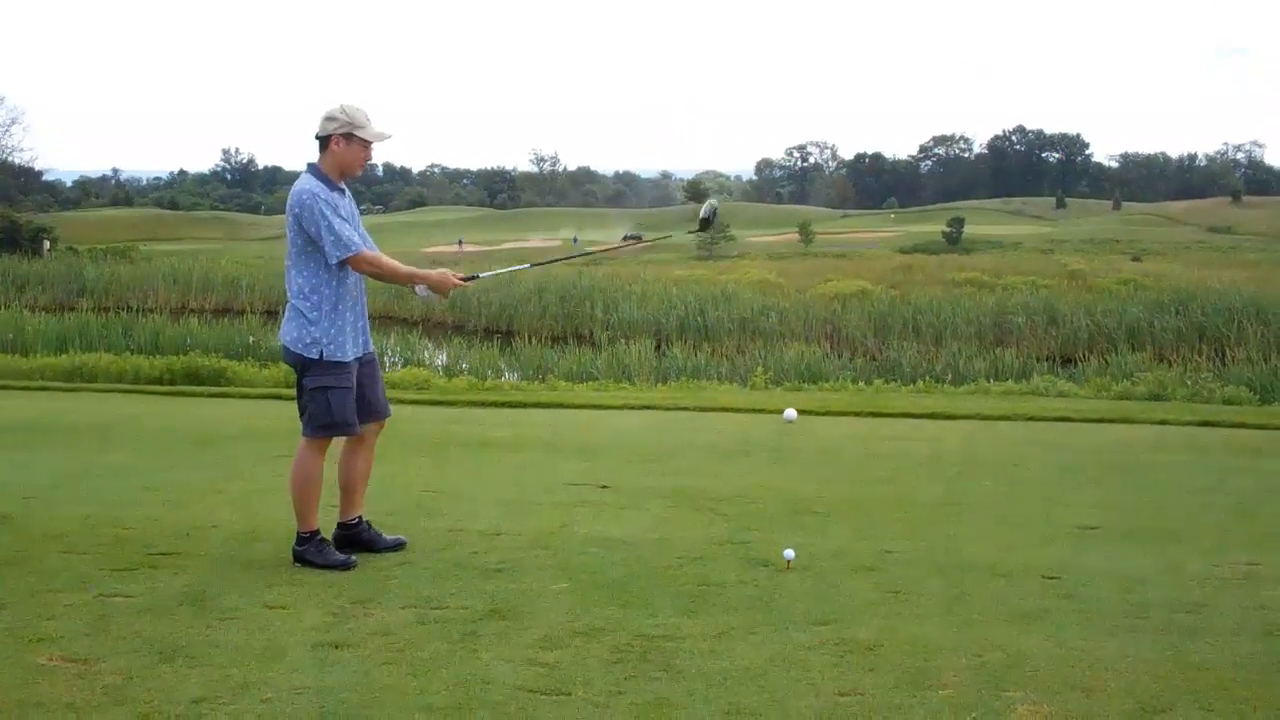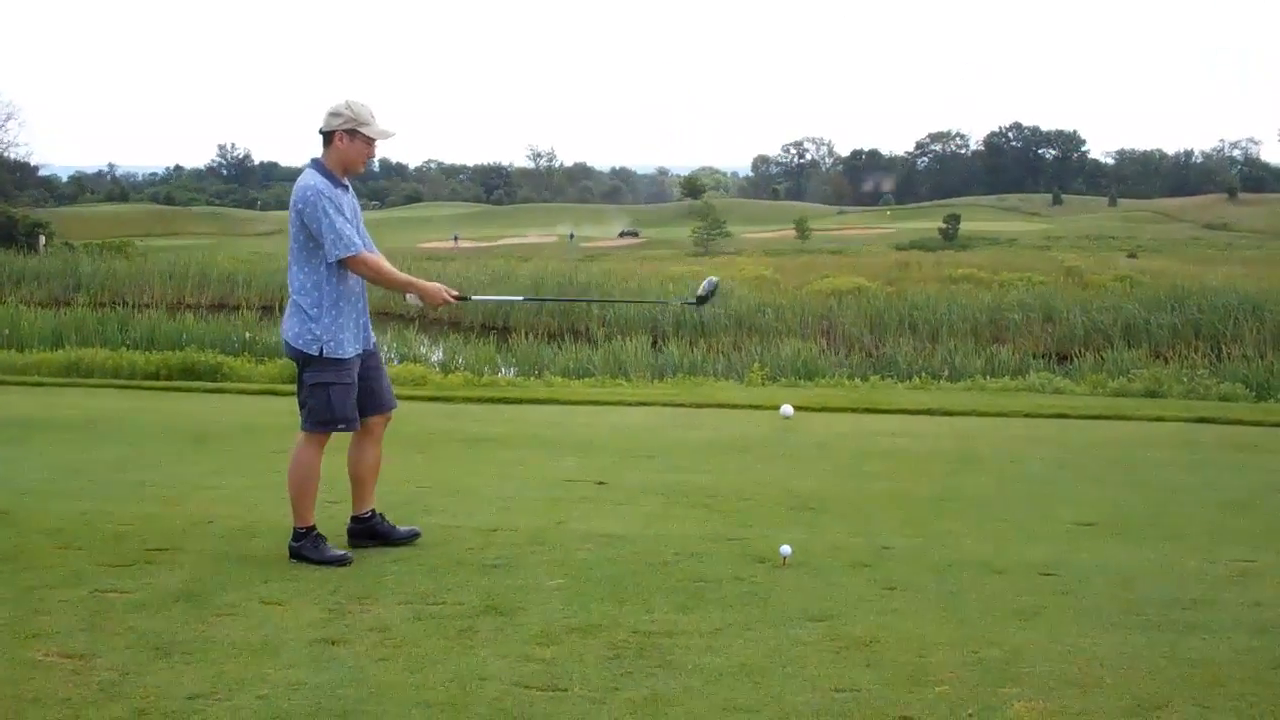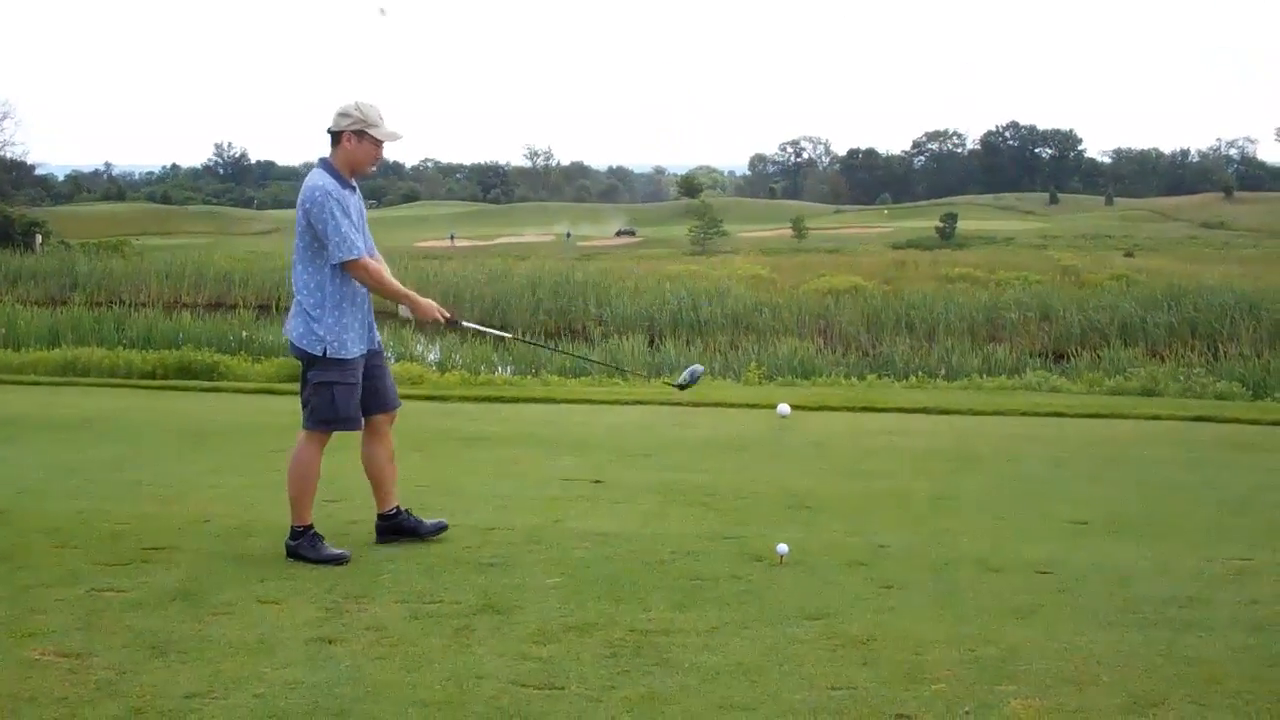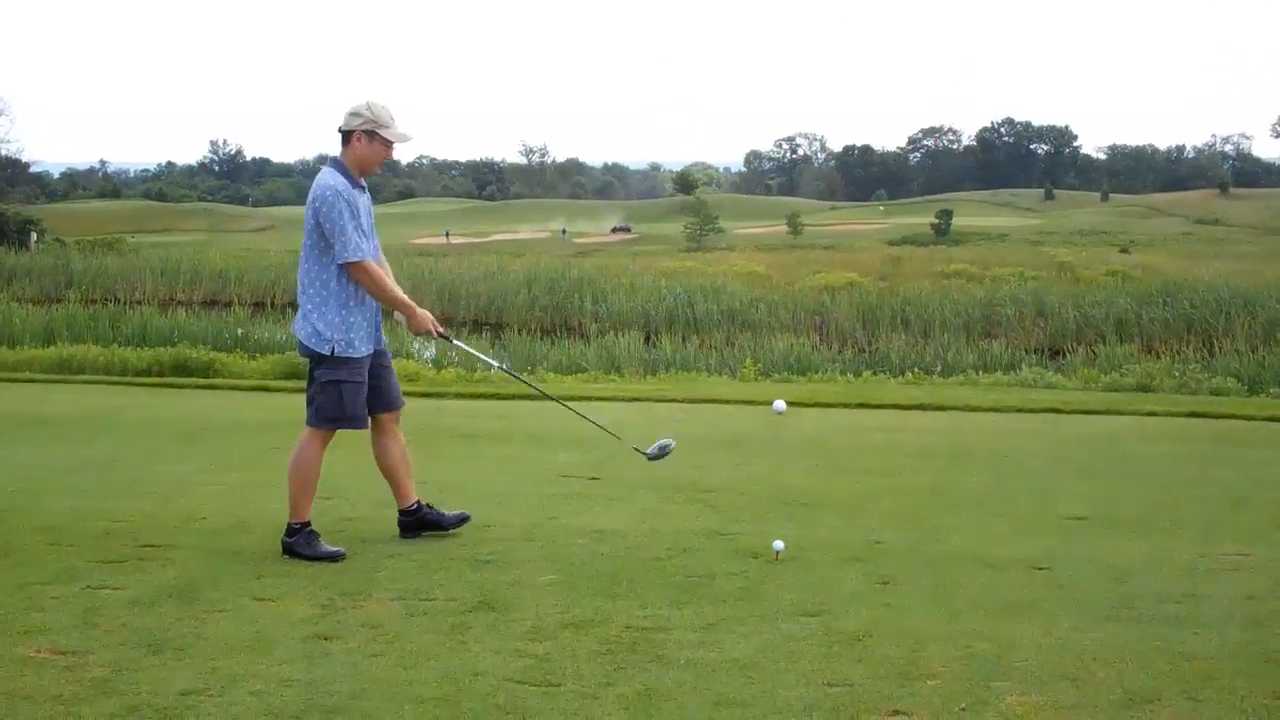
dt=0.1s
person 1, frame 1
left shoulder: (341, 193)
right shoulder: (311, 194)
left elbow: (370, 255)
right elbow: (359, 261)
left wrist: (418, 278)
right wrist: (425, 277)
left hip: (354, 338)
right hip: (321, 340)
left knee: (369, 428)
right knee: (318, 438)
left ankle: (352, 526)
right ankle: (307, 539)
person 1, frame 2
left shoulder: (343, 189)
right shoulder: (314, 191)
left elbow: (368, 254)
right elbow: (356, 262)
left wrist: (411, 287)
right wrist: (417, 287)
left hip: (355, 333)
right hip: (323, 337)
left knee: (376, 419)
right knee: (317, 433)
left ankle: (364, 519)
right ankle: (303, 535)
person 1, frame 3
left shoulder: (350, 189)
right shoulder: (322, 191)
left elbow: (370, 255)
right elbow: (355, 265)
left wrist: (404, 297)
right wrist: (413, 301)
left hip: (360, 332)
right hip: (329, 336)
left knee: (382, 419)
right knee: (318, 432)
left ankle: (392, 517)
right ankle: (300, 534)
person 1, frame 4
left shoulder: (357, 188)
right shoulder: (332, 190)
right elbow: (358, 267)
left wrist: (405, 304)
right wrist: (409, 310)
left hip: (365, 332)
right hip: (335, 335)
left knee: (387, 418)
right knee: (321, 430)
left ankle: (412, 511)
right ankle: (297, 531)
